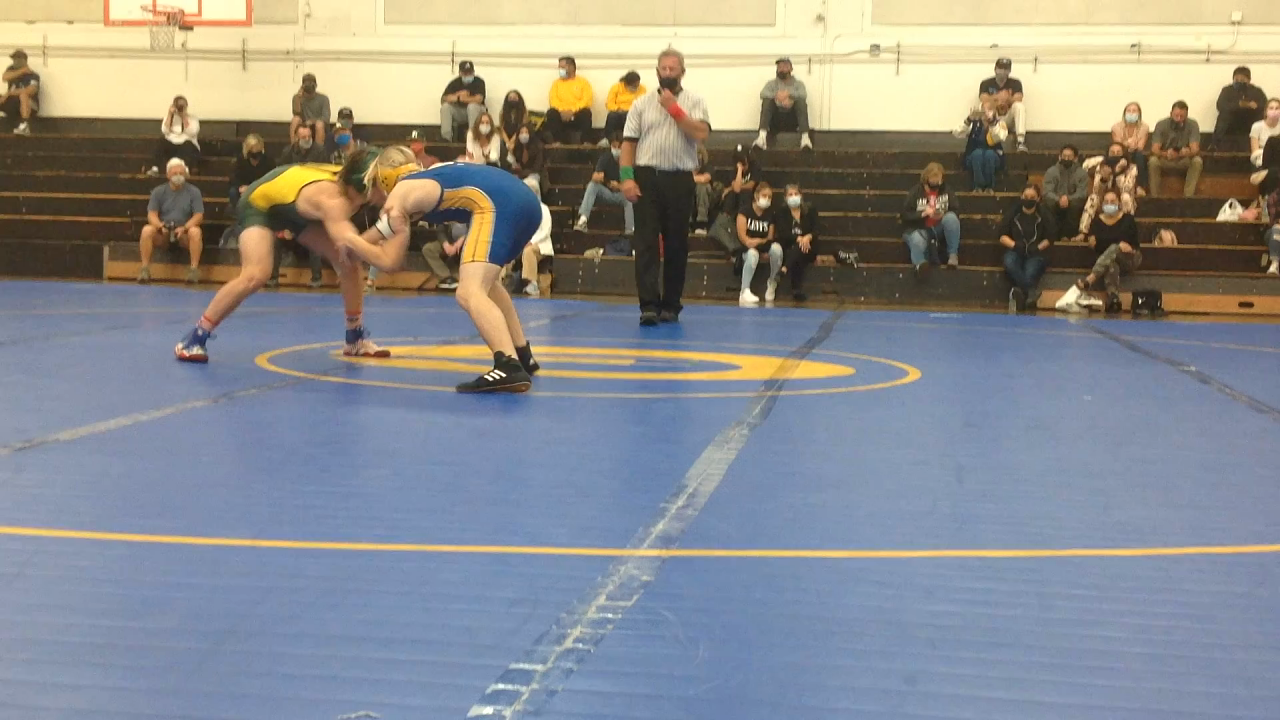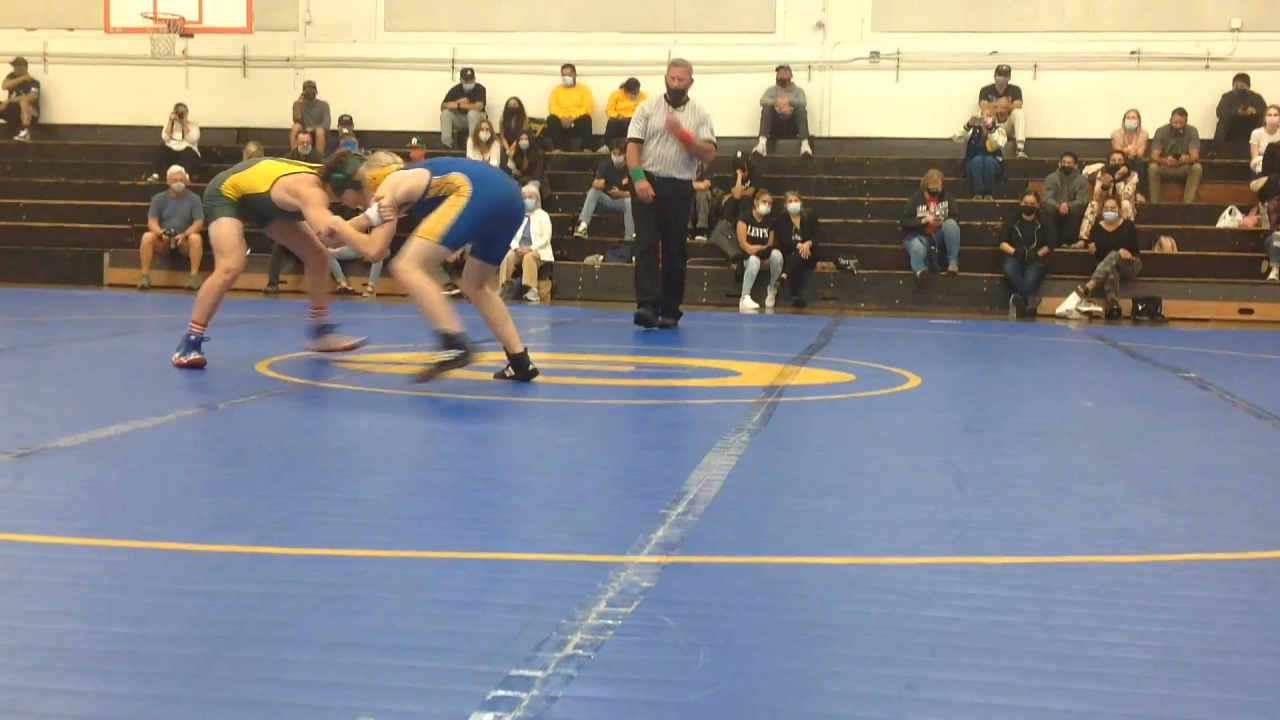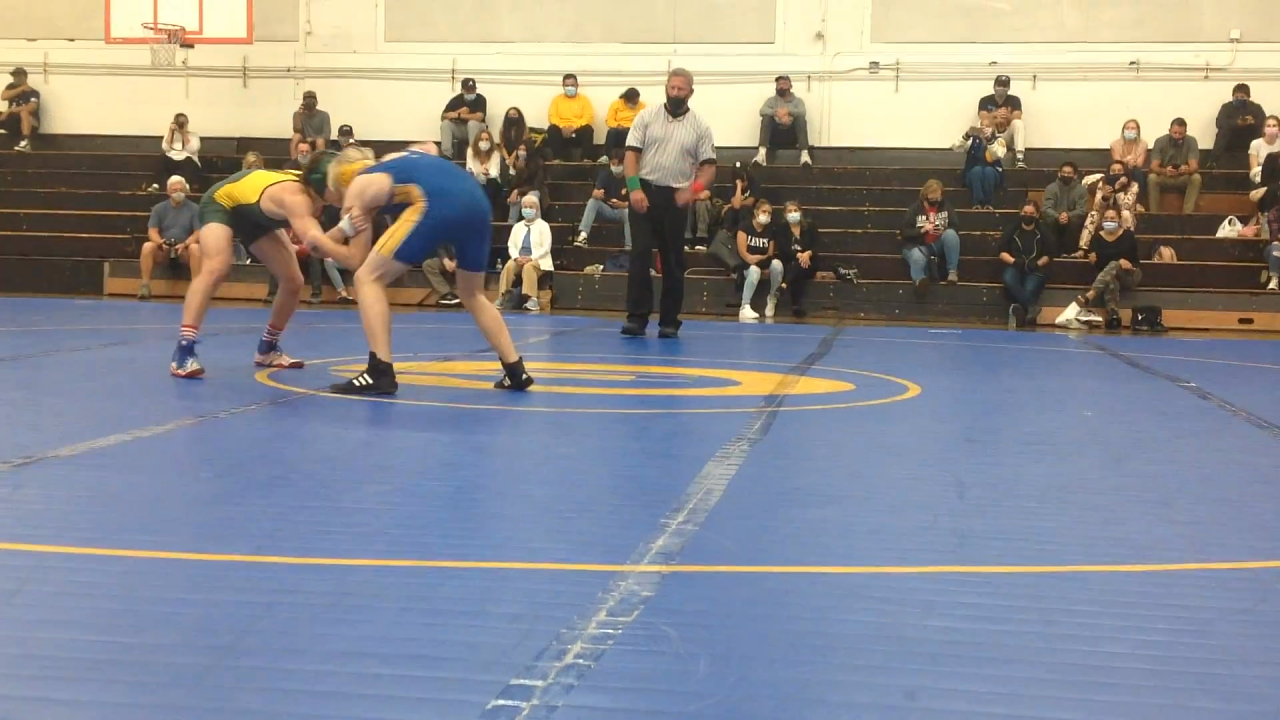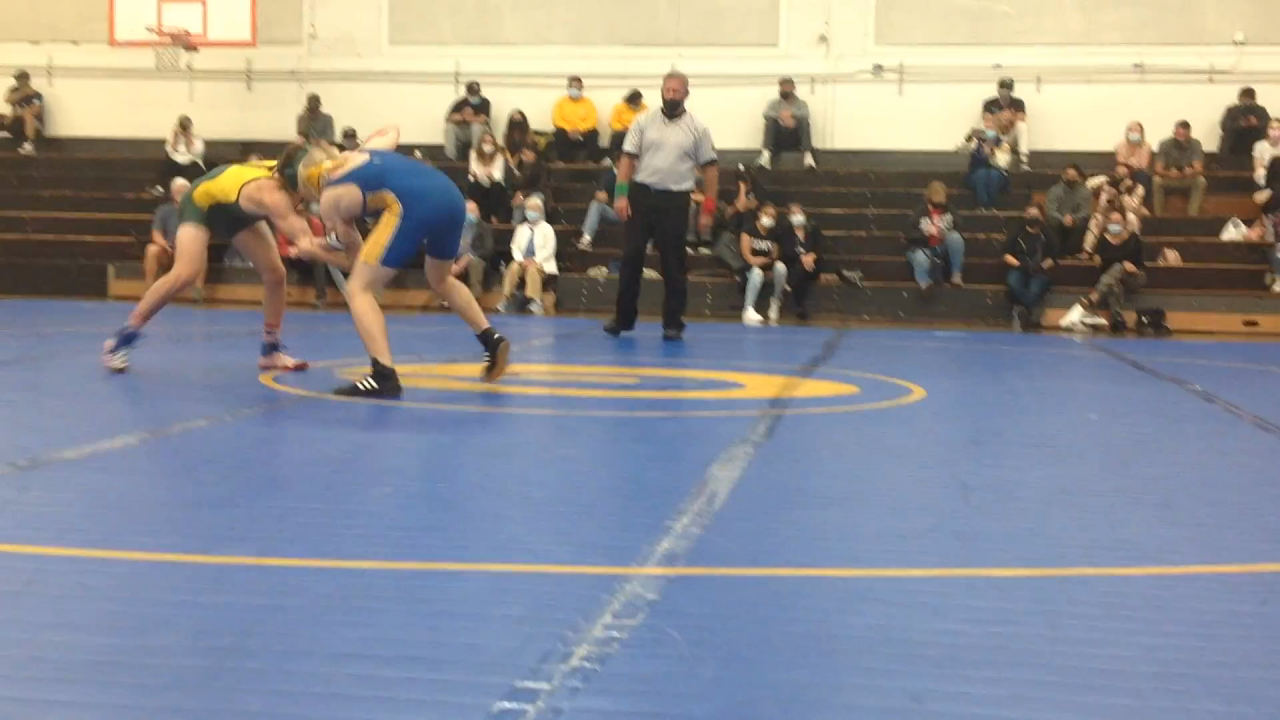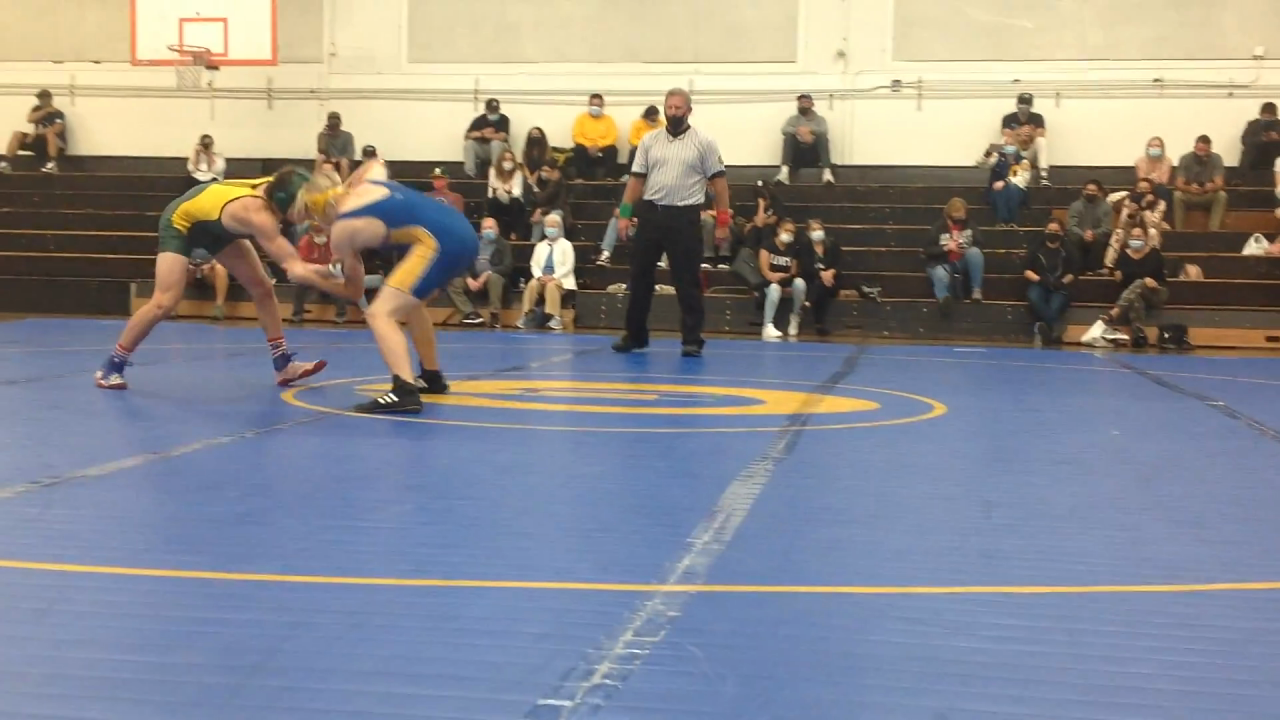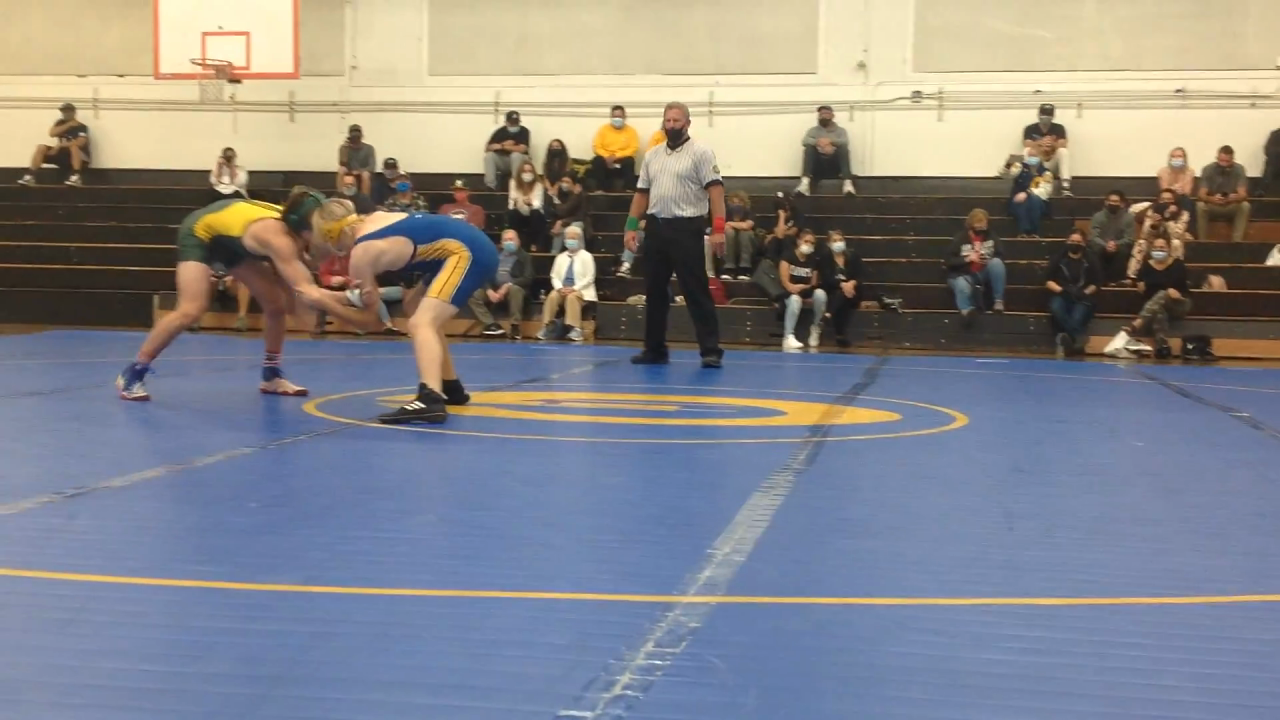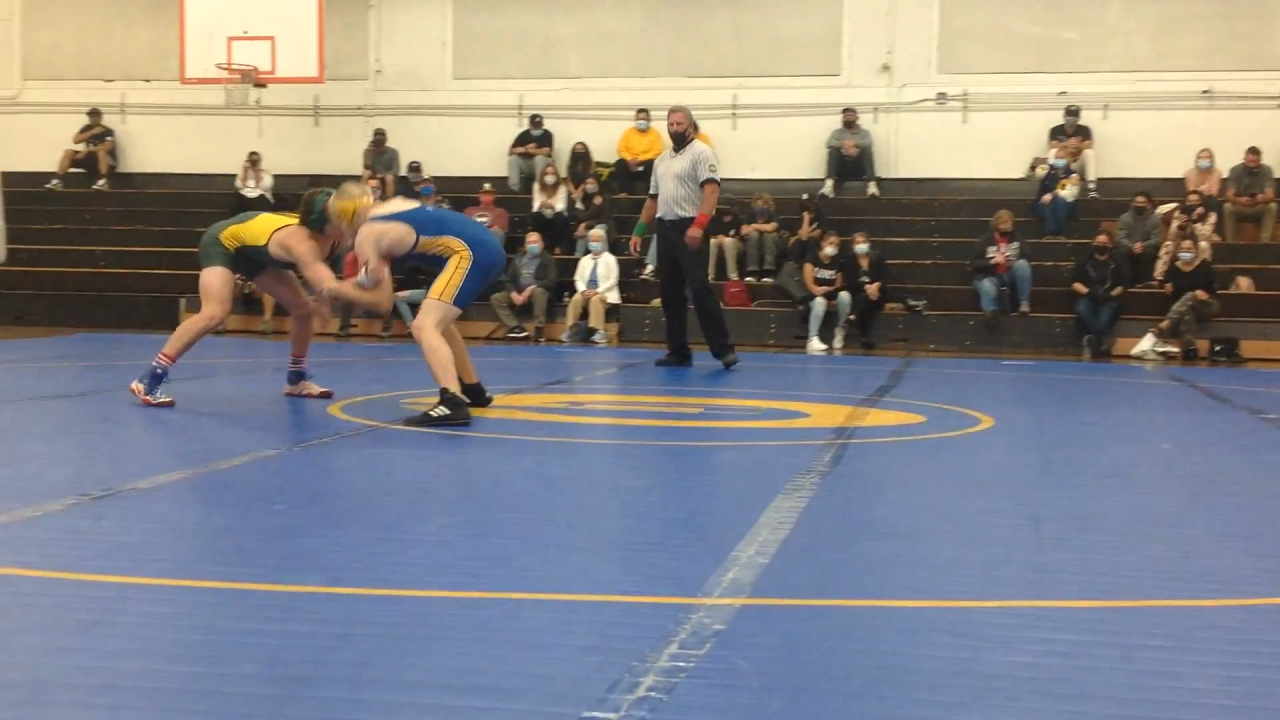
dt=0.2s
person 1, frame 1
left shoulder: (693, 102)
right shoulder: (641, 103)
left elbow: (701, 134)
right elbow: (628, 143)
left wrist: (673, 107)
right wrist: (626, 178)
left hip: (680, 181)
right hip: (646, 179)
left knee: (676, 245)
right knee: (646, 242)
left ankle: (670, 305)
right ankle: (649, 306)
person 1, frame 2
left shoulder: (700, 115)
right shoulder: (647, 108)
left elbow: (709, 152)
right elbow: (633, 146)
left wrist: (681, 132)
right wrist: (638, 178)
left hip: (679, 189)
right hip: (647, 186)
left knee: (675, 251)
right knee: (646, 245)
left ankle: (669, 311)
right ankle: (648, 305)
person 1, frame 3
left shoulder: (700, 126)
right shoulder: (647, 116)
left elbow: (708, 168)
right elbow: (632, 153)
left wrist: (692, 190)
right wrist: (634, 188)
left hip: (676, 199)
right hip: (645, 193)
left knee: (673, 261)
right knee: (640, 254)
left ankle: (669, 321)
right ankle: (637, 317)
person 1, frame 4
left shoulder: (697, 128)
right shoulder: (643, 121)
left elbow: (710, 170)
right elbow: (628, 159)
left wrist: (708, 209)
right wrist: (620, 194)
left hip: (674, 201)
right hip: (642, 196)
left knee: (674, 264)
right knee: (632, 256)
left ankle: (673, 323)
right ankle: (624, 317)
person 1, frame 5
left shoulder: (703, 142)
right shoulder: (649, 140)
left elbow: (719, 182)
right elbow: (636, 179)
left wrist: (723, 222)
right wrist: (624, 214)
left hip: (684, 217)
right hip: (651, 214)
left knee: (687, 280)
right knee: (641, 275)
left ankle: (692, 339)
right ankle: (635, 334)
person 1, frame 6
left shoulder: (700, 152)
right shoulder: (652, 155)
left elbow: (715, 191)
right elbow: (642, 194)
left wrist: (718, 229)
right wrist: (631, 226)
left hip: (687, 228)
right hip: (656, 228)
left knee: (696, 289)
right knee: (655, 289)
left ankle: (711, 350)
right ankle: (655, 348)
person 1, frame 7
left shoulder: (701, 153)
right shoulder: (661, 160)
left elbow: (711, 191)
right elbow: (653, 199)
left wrist: (699, 225)
right wrist: (639, 231)
left hip: (692, 231)
right hip: (666, 230)
left knee: (700, 288)
right knee: (670, 292)
left ankle: (724, 348)
right ankle: (678, 351)
person 2, frame 1
left shoulder: (400, 194)
right shoulder: (436, 172)
left elbow: (389, 261)
left wrist: (352, 242)
left hip: (495, 204)
right hip: (528, 202)
left knee: (469, 294)
right knee: (485, 279)
left ankle: (510, 368)
right ankle: (522, 356)
person 2, frame 2
left shoulder: (388, 188)
right shoulder: (419, 170)
left elbow: (374, 250)
left hip: (478, 193)
right hip: (510, 194)
left knee: (406, 267)
right knee: (475, 286)
left ankle: (455, 344)
right ankle: (521, 362)
person 2, frame 3
left shoulder: (356, 188)
right shoulder: (397, 157)
left elbow: (357, 259)
right elbow: (429, 149)
left wrist: (319, 242)
left hip: (436, 204)
right hip: (476, 199)
left knee: (367, 281)
right knee: (471, 295)
left ankle: (380, 372)
right ankle: (516, 372)
person 2, frame 4
left shoulder: (330, 201)
right shoulder: (366, 152)
left elbow: (355, 260)
right elbow: (391, 132)
left wrist: (312, 251)
left hip: (414, 208)
right hip: (451, 197)
left knee: (358, 290)
right knee: (440, 279)
left ankle: (384, 377)
right ankle: (492, 339)
person 2, frame 5
left shoulder: (341, 231)
right shoulder: (366, 184)
left elbow: (354, 290)
right elbow: (377, 164)
left hip: (439, 241)
right hip: (463, 233)
left knee: (380, 314)
right knee: (405, 299)
left ankle: (405, 391)
right ankle: (432, 375)
person 2, frame 6
left shoulder: (360, 254)
right shoulder: (375, 218)
left elbow: (371, 321)
left hip: (467, 252)
right hip: (477, 247)
left knee: (421, 324)
right knee: (416, 311)
left ankle: (429, 399)
right ankle: (451, 388)
person 2, frame 7
left shoulder: (366, 236)
right shoulder: (394, 204)
left hip: (470, 254)
right hip: (489, 248)
left knee: (424, 327)
right knee: (437, 322)
left ankle: (452, 404)
right ankle: (474, 391)
person 3, frame 1
left shoulder: (348, 183)
right shoulder: (331, 197)
left hip: (288, 206)
right hip: (260, 202)
left knee: (349, 265)
right knee: (256, 276)
left ankle: (356, 339)
right ankle: (195, 339)
person 3, frame 2
left shoulder: (326, 182)
right shoulder: (312, 190)
right elbow: (326, 227)
left hip: (259, 198)
right hip: (227, 192)
left knee: (318, 257)
right knee: (230, 267)
left ankle: (321, 333)
right ankle: (189, 345)
person 3, frame 3
left shoulder: (314, 190)
right shoulder: (295, 197)
right elbow: (313, 239)
left hip: (258, 212)
right hip: (220, 203)
left knee: (293, 282)
right knee: (215, 270)
left ankle: (267, 350)
right ankle: (183, 352)
person 3, frame 4
left shoulder: (287, 173)
right shoulder: (270, 193)
right elbow: (303, 241)
left hip: (235, 210)
right hip: (202, 202)
left knee: (275, 274)
right knee: (187, 273)
left ankle: (272, 351)
right ankle: (122, 338)
person 3, frame 5
left shoulder: (275, 190)
right shoulder: (258, 213)
right elbow: (294, 268)
left hip: (214, 224)
right hip: (181, 220)
left knee: (262, 288)
right knee: (165, 302)
left ankle: (284, 364)
right ankle: (112, 366)
person 3, frame 6
left shoulder: (294, 227)
right shoulder: (278, 237)
right elbow: (309, 292)
left hip: (231, 237)
right hip: (200, 232)
left knee: (277, 303)
right knee: (191, 311)
left ankle: (271, 376)
right ankle: (133, 374)
person 3, frame 7
left shoulder: (331, 240)
right shoulder: (301, 241)
right elbow: (331, 287)
right wrist: (377, 299)
left hip: (254, 250)
right hip: (223, 242)
left knee: (305, 309)
right knee: (214, 315)
left ankle: (296, 380)
right ankle: (150, 379)
